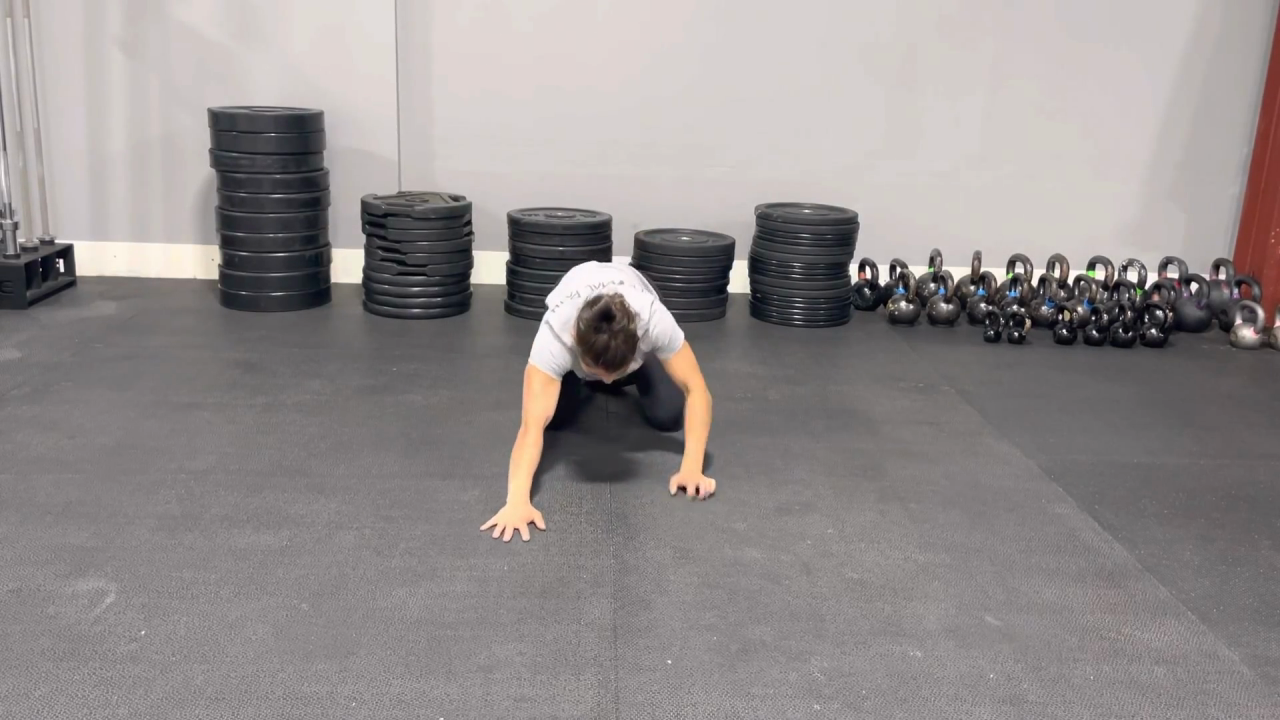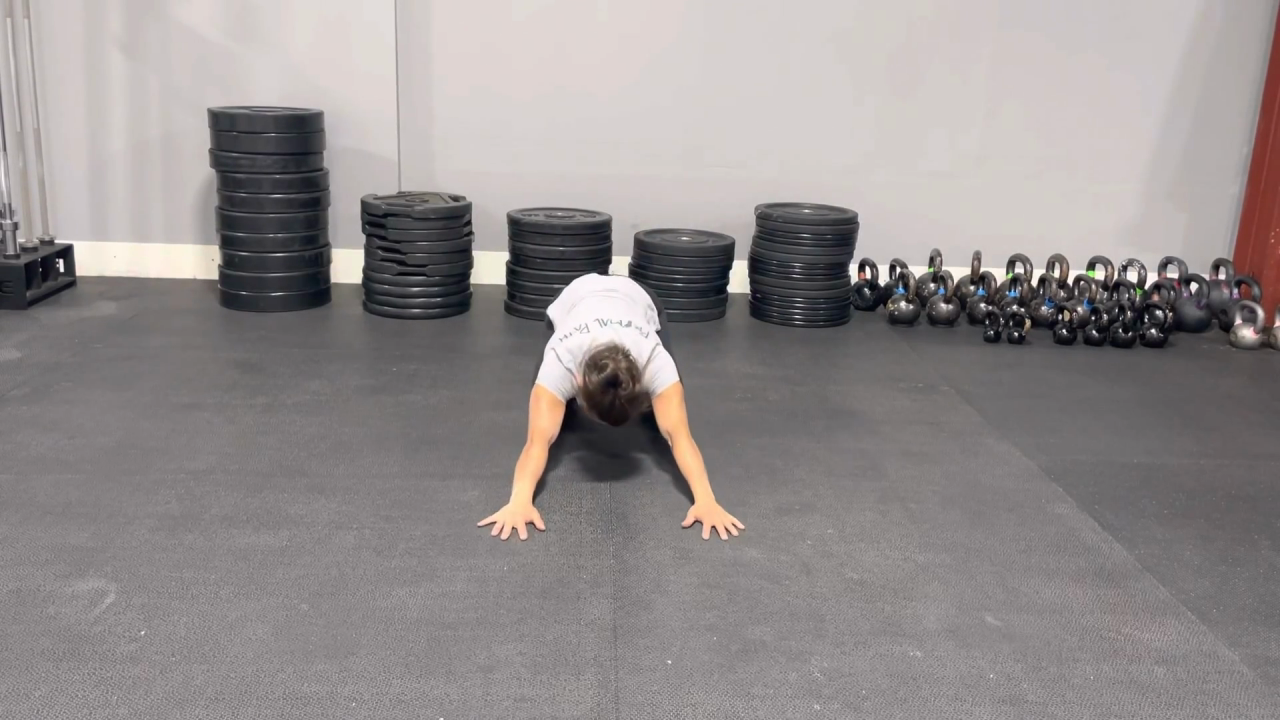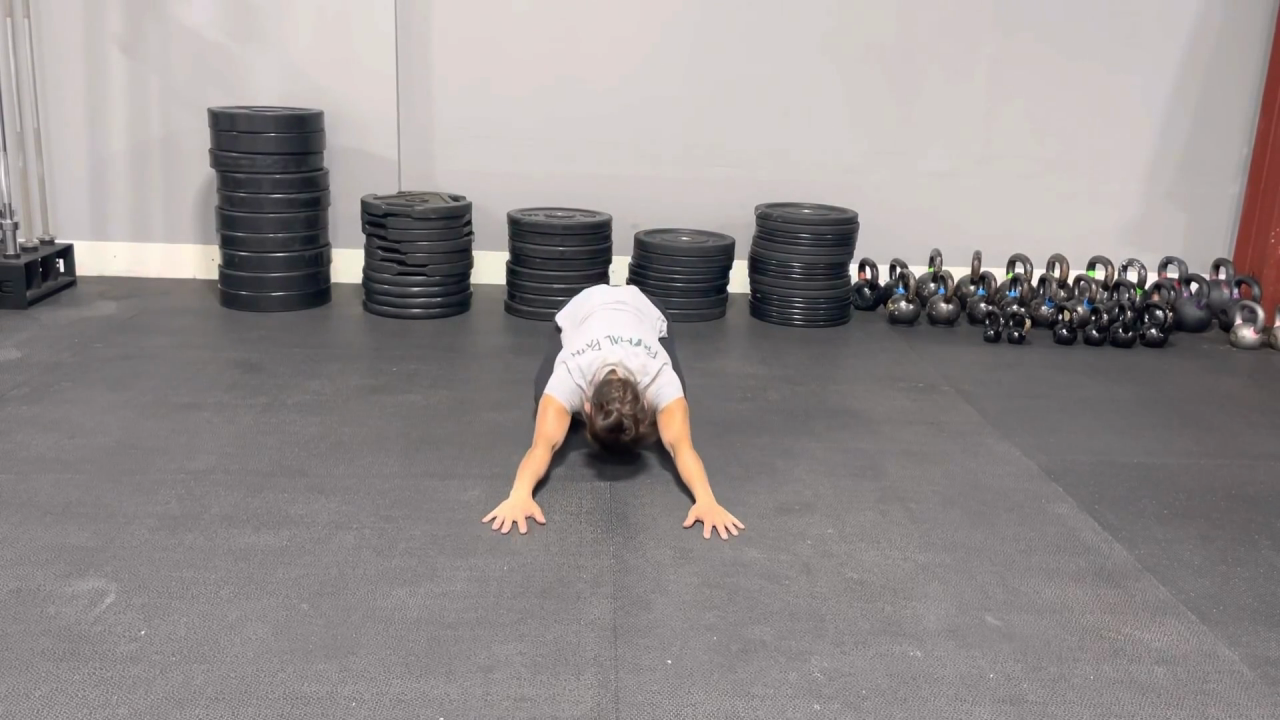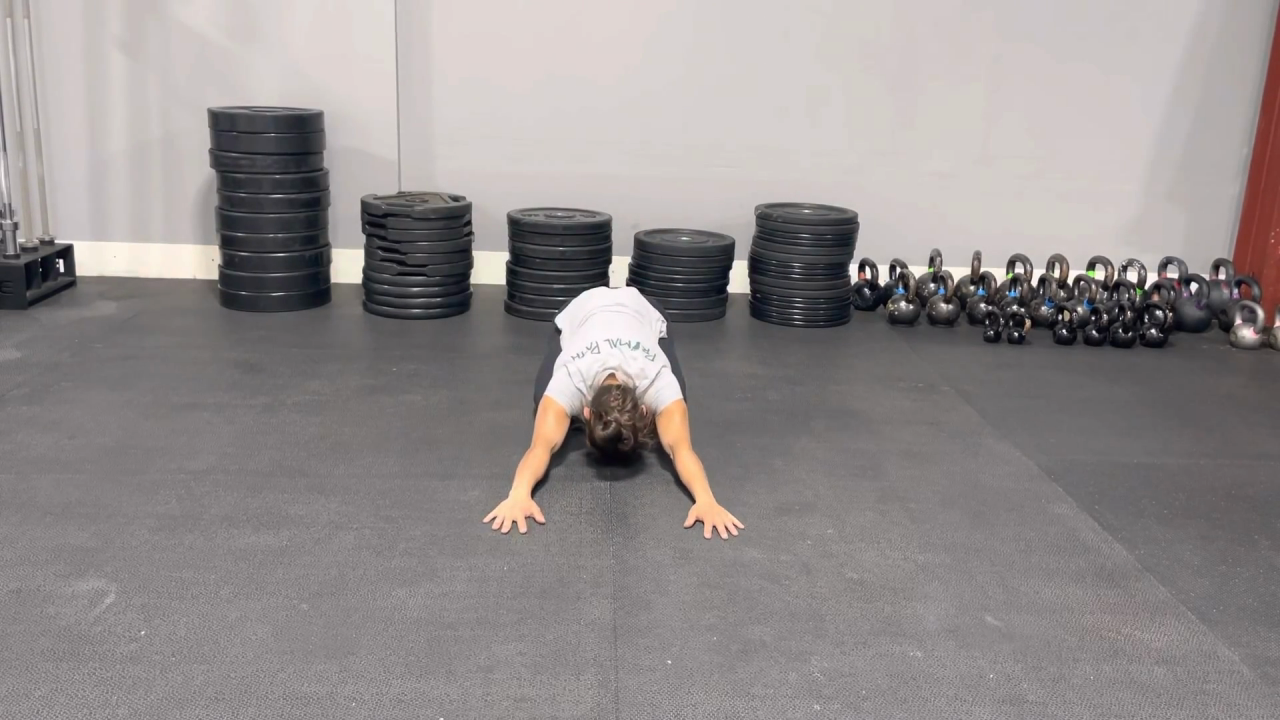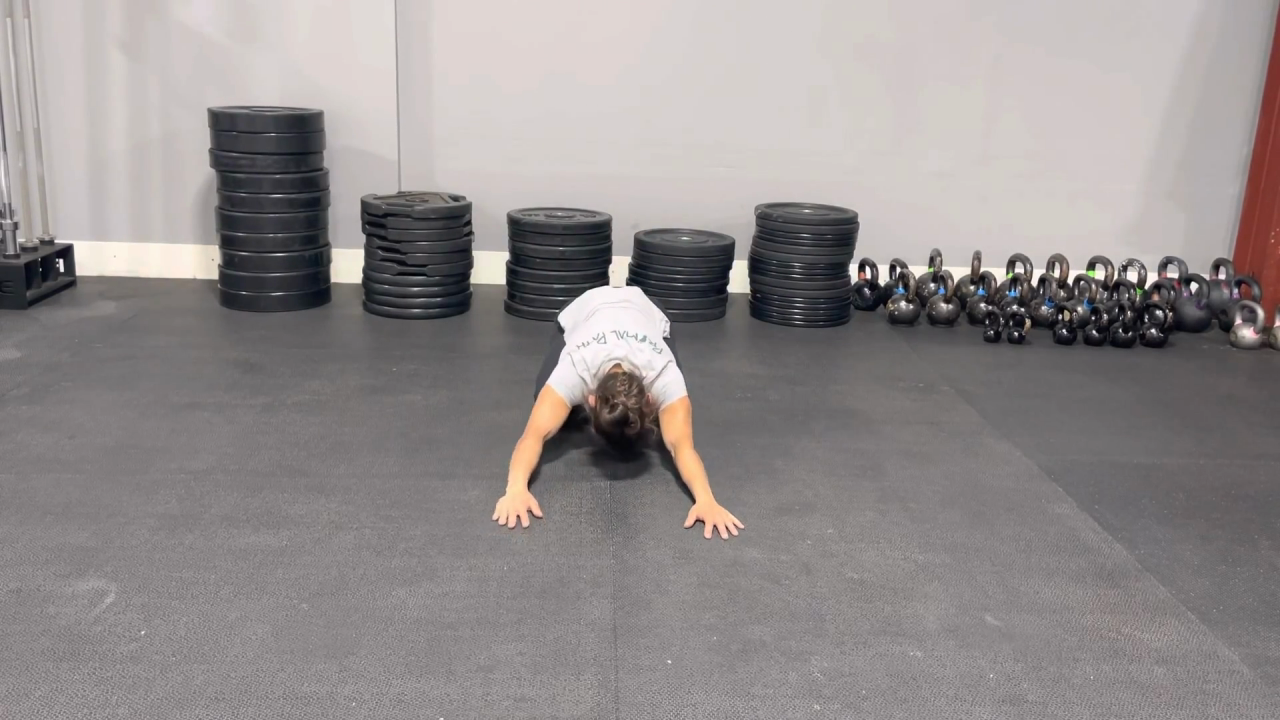
dt=0.5s
person 1, frame 1
left shoulder: (653, 320)
right shoulder: (555, 334)
left elbow: (696, 391)
right elbow: (532, 427)
left wrist: (692, 468)
right wrist: (517, 501)
right hip: (569, 311)
left knee: (666, 416)
right knee: (556, 417)
left ankle: (632, 373)
right ankle: (579, 379)
person 1, frame 2
left shoulder: (653, 359)
right shoulder: (562, 360)
left elbow: (678, 435)
right elbow: (538, 441)
left wrist: (706, 500)
right wrist: (519, 502)
left knee: (665, 413)
right knee: (551, 413)
person 1, frame 3
left shoulder: (658, 377)
right shoulder: (572, 376)
left elbow: (681, 446)
right elbow: (543, 445)
left wrist: (706, 501)
right wrist: (519, 496)
left hip: (643, 310)
right hip: (580, 311)
left knee: (675, 408)
right knee: (547, 406)
person 1, frame 4
left shoulder: (657, 382)
right shoulder: (571, 380)
left elbow: (680, 447)
right elbow: (542, 446)
left wrist: (706, 501)
right wrist: (518, 496)
left hip: (644, 312)
right hip: (579, 312)
left knee: (674, 409)
right knee: (546, 407)
person 1, frame 5
left shoulder: (663, 375)
right shoulder: (576, 369)
left elbow: (681, 444)
right elbow: (535, 434)
left wrist: (705, 500)
right wrist: (516, 490)
left hip: (647, 314)
right hip: (581, 312)
left knee: (672, 413)
right knee: (552, 414)
